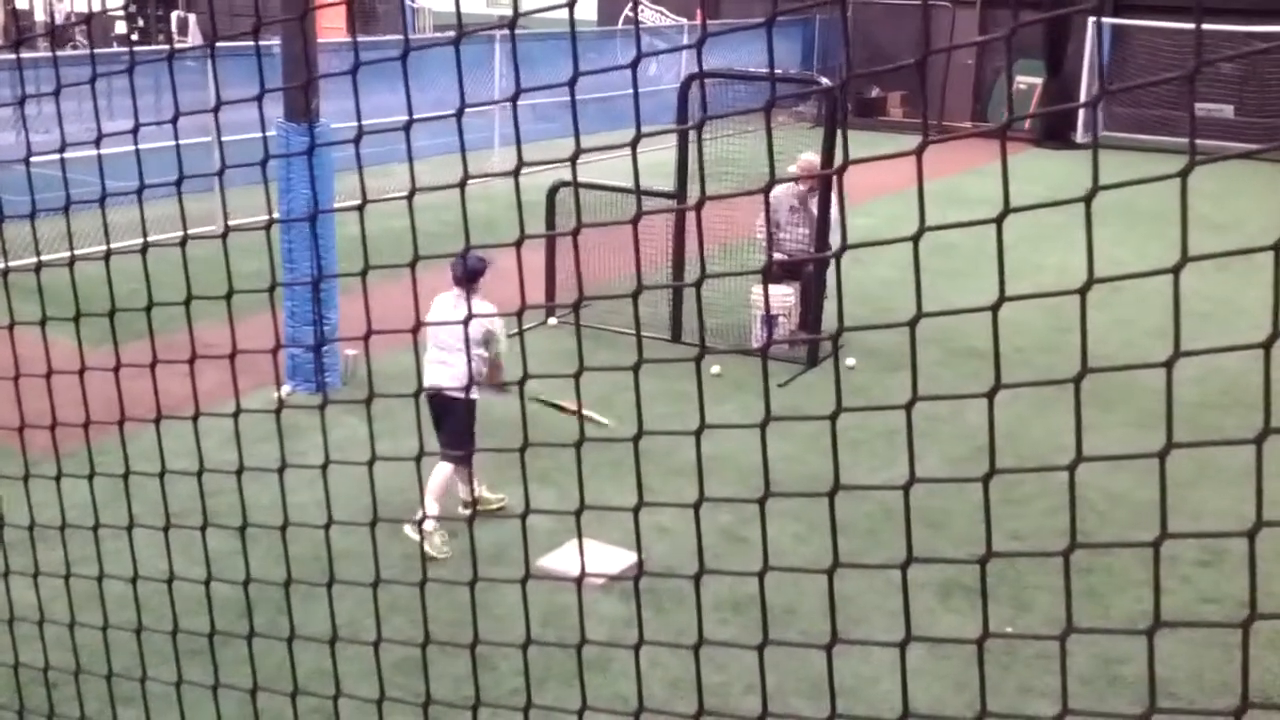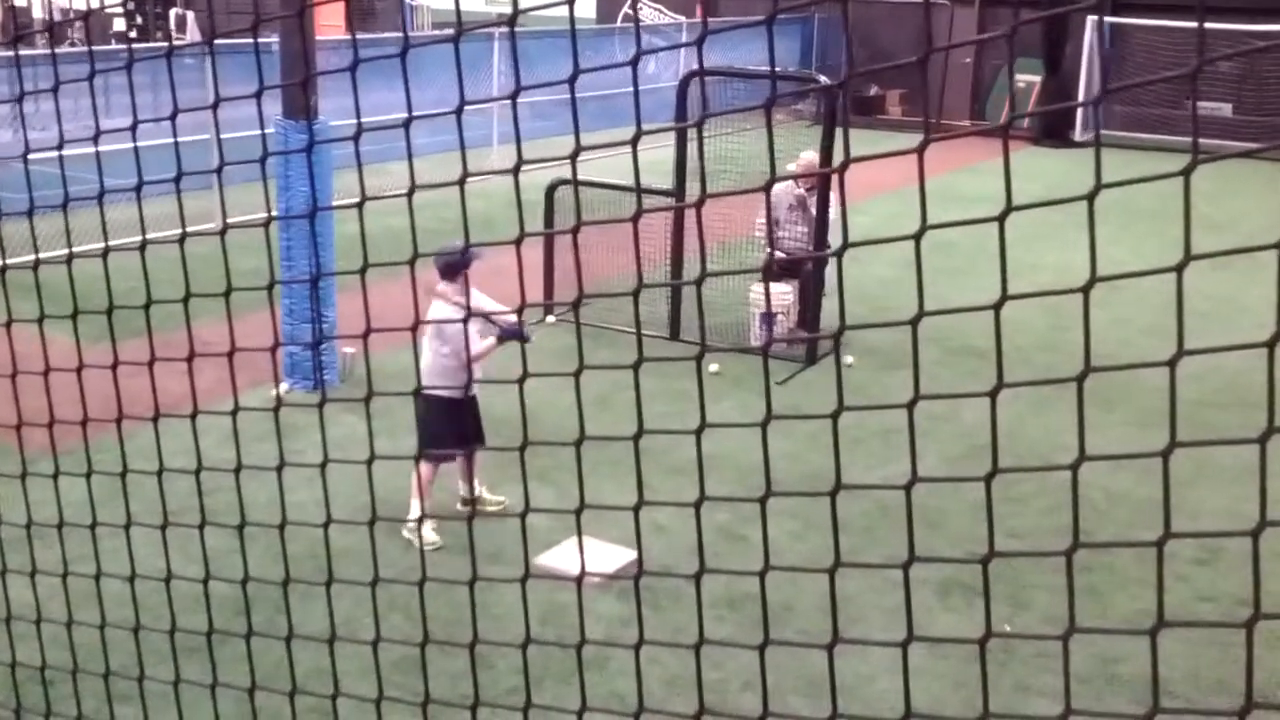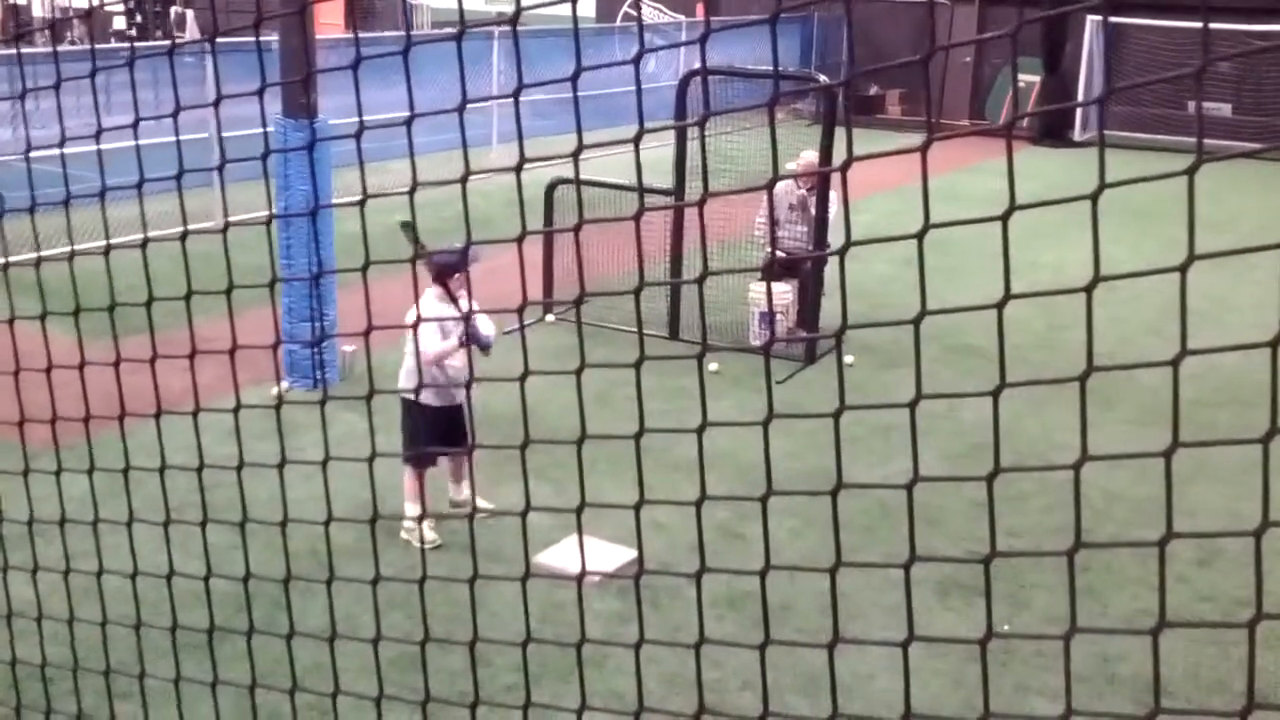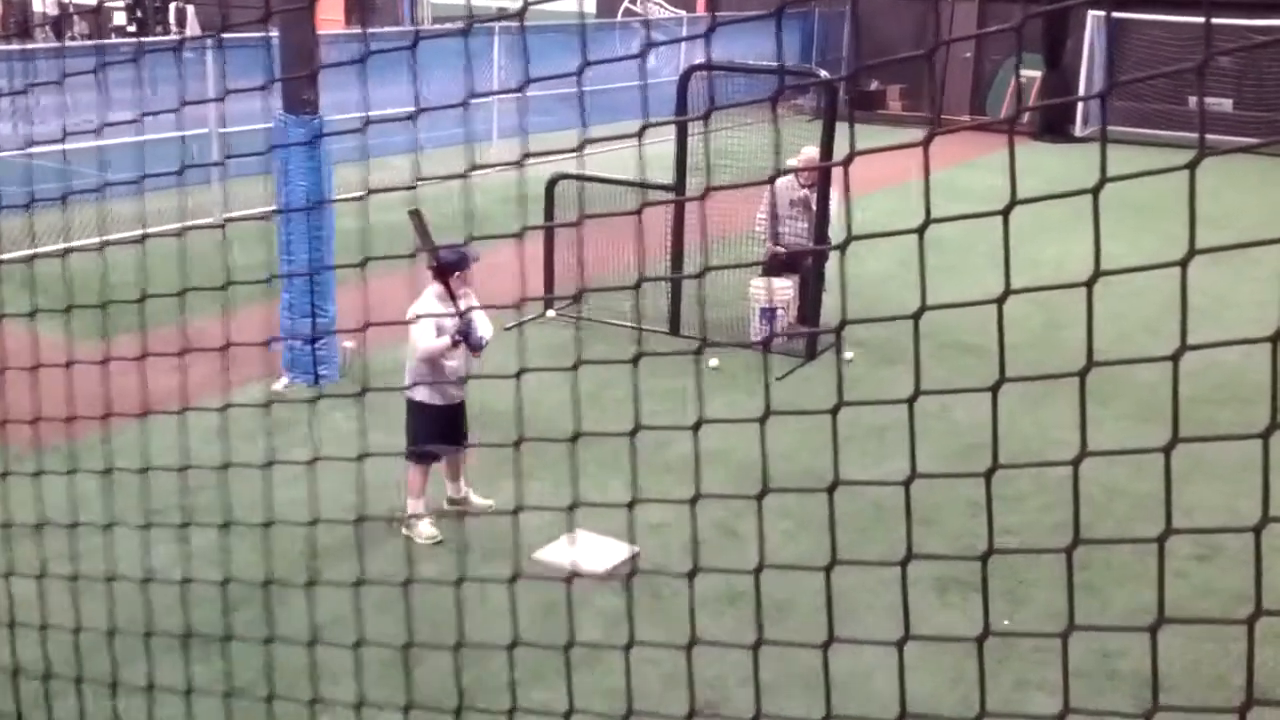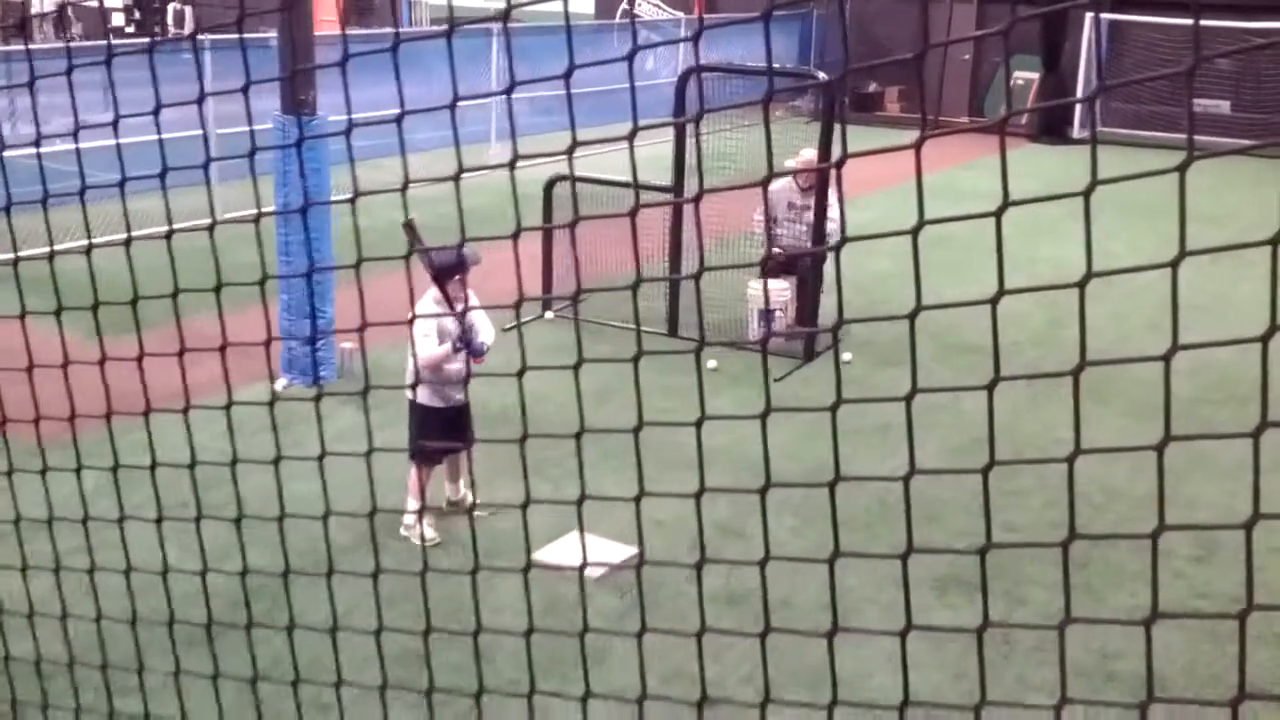
dt=0.3s
person 1, frame 1
left shoulder: (439, 303)
right shoulder: (489, 314)
right elbow: (495, 358)
right wrist: (495, 379)
left hip: (434, 384)
right hip: (460, 389)
left knee: (461, 444)
right knee: (453, 454)
left ankle: (470, 494)
right ankle: (426, 519)
person 1, frame 2
left shoulder: (460, 296)
right shoulder: (448, 310)
left elbow: (498, 312)
right elbow: (471, 355)
left wrist: (512, 324)
right wrist: (499, 338)
left hip: (460, 386)
right hip: (438, 390)
left knee: (469, 443)
right knee: (432, 454)
left ankle: (470, 494)
right ankle: (415, 519)
person 1, frame 3
left shoulder: (461, 298)
right shoulder: (425, 312)
left elbow: (484, 323)
right elbow: (429, 355)
left wrist: (482, 335)
right wrist: (463, 339)
left hip: (451, 391)
right hip: (422, 395)
left knee: (458, 447)
right knee: (419, 459)
left ankle: (460, 497)
right ankle: (413, 519)
person 1, frame 4
left shoulder: (464, 296)
right shoulder: (423, 309)
left elbow: (484, 324)
right elbow: (422, 351)
left wrist: (479, 338)
right wrist: (455, 338)
left hip: (454, 389)
right hip: (426, 394)
left knee: (455, 446)
right knee: (423, 456)
left ankle: (458, 494)
right ankle: (414, 515)
person 1, frame 5
left shoulder: (467, 298)
right shoulder: (424, 314)
left elbow: (486, 328)
right elbow: (424, 359)
left wrist: (481, 344)
right wrist: (456, 345)
left hip: (456, 390)
right hip: (429, 397)
left knee: (457, 447)
right knee: (425, 458)
left ankle: (456, 496)
right ankle: (413, 517)
